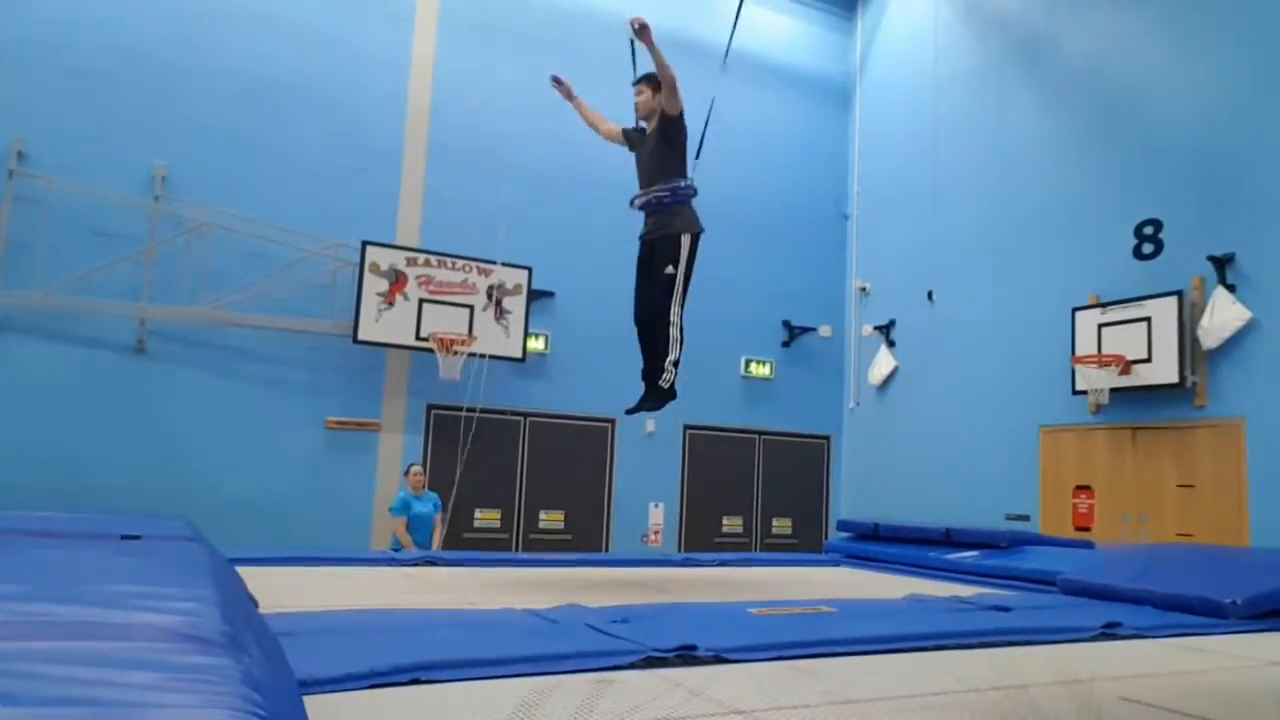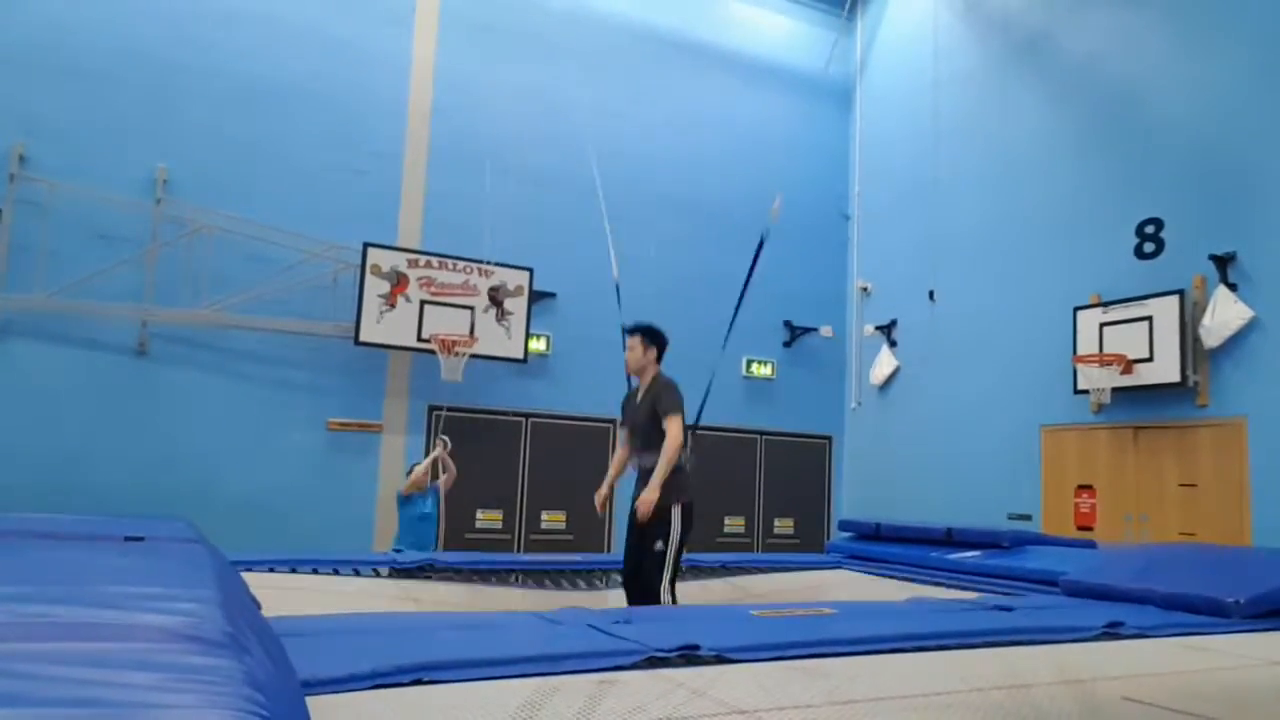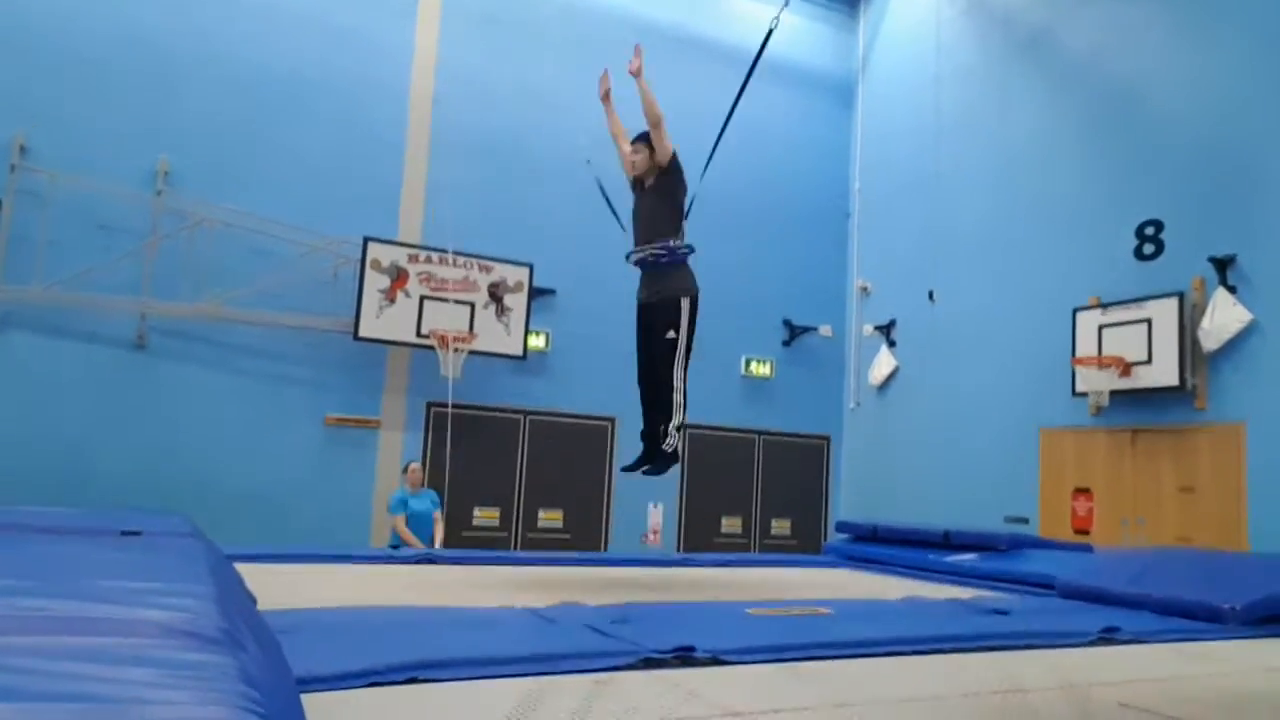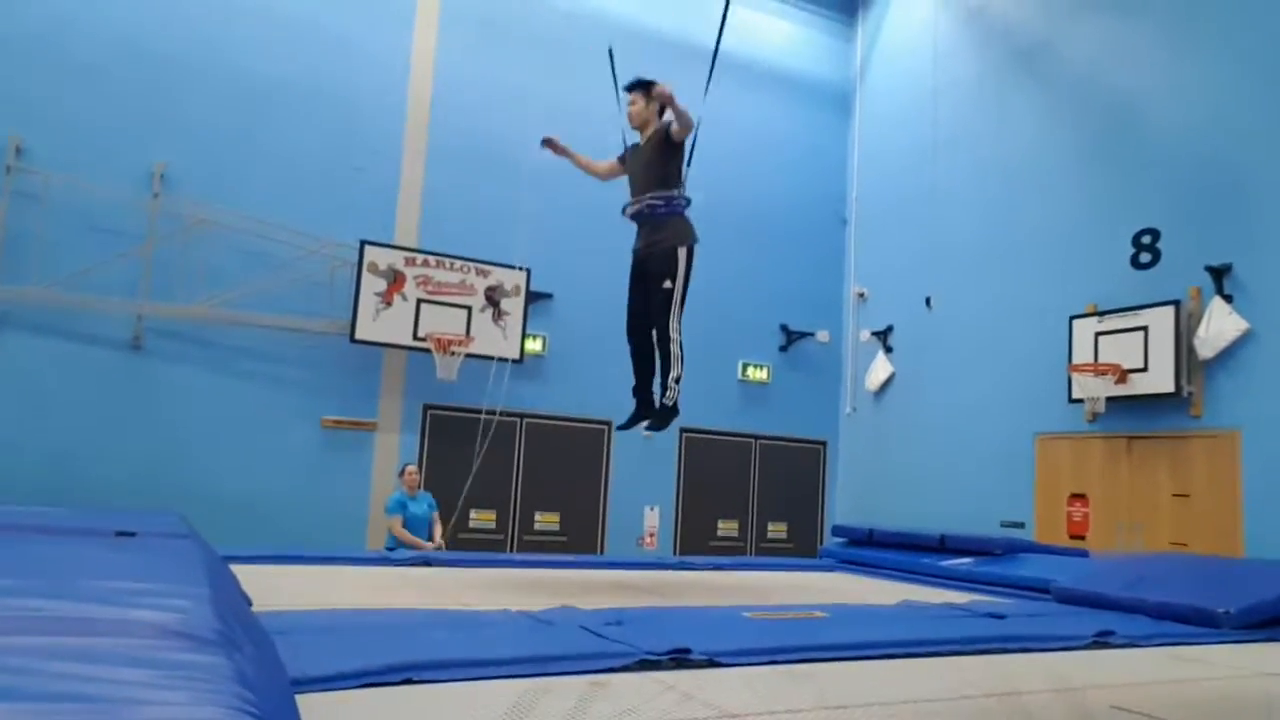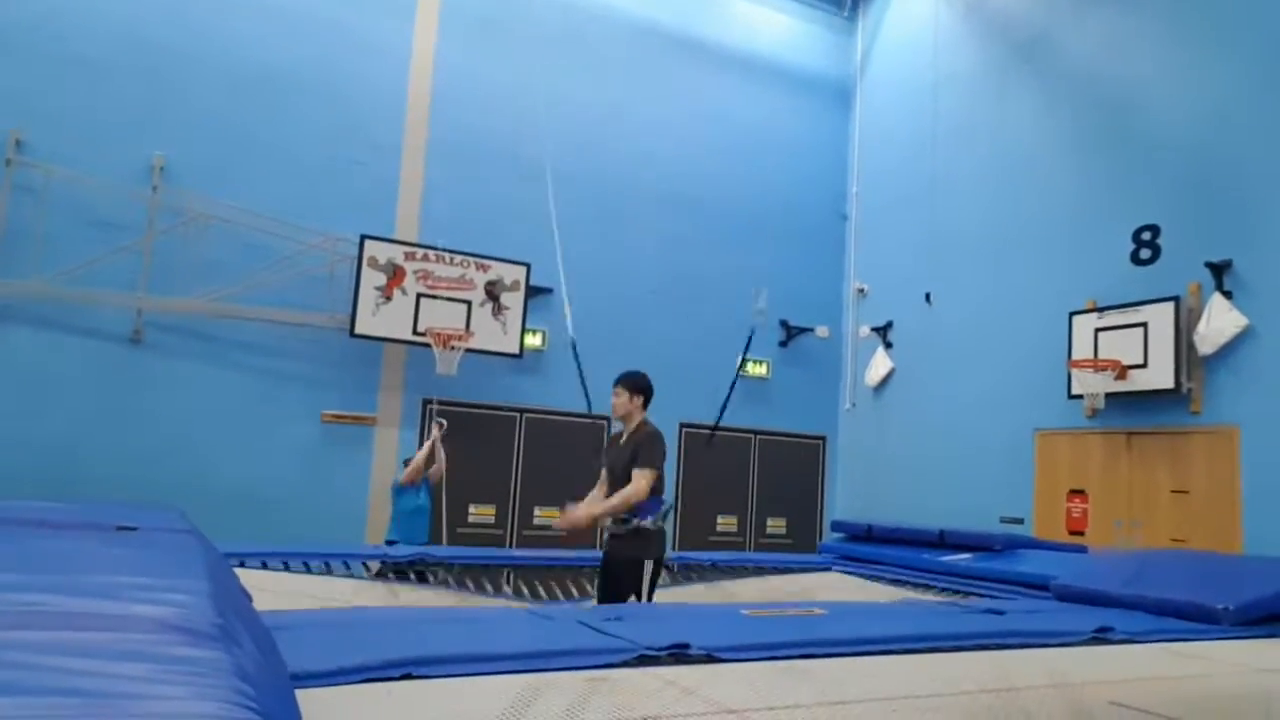
dt=0.5s
person 1, frame 1
left shoulder: (672, 124)
right shoulder: (638, 136)
left elbow: (670, 83)
right elbow: (602, 127)
left wrist: (649, 43)
right wrist: (572, 98)
left hip: (678, 227)
right hip: (652, 229)
left knee: (668, 308)
right knee: (645, 313)
left ankle: (665, 383)
right ankle: (652, 385)
person 1, frame 2
left shoulder: (665, 394)
right shoulder: (631, 400)
left elbow: (674, 439)
right elbow: (624, 447)
left wrist: (654, 487)
right wrist: (605, 487)
left hip: (670, 494)
right hip: (646, 485)
left knee: (659, 580)
right knee: (632, 575)
person 1, frame 3
left shoulder: (671, 180)
right shoulder: (640, 187)
left elbow: (658, 123)
right elbow: (620, 142)
left wrist: (639, 77)
right wrist: (606, 101)
left hip: (675, 289)
right hip: (649, 289)
left knee: (670, 370)
right knee: (648, 373)
left ankle: (670, 445)
right ankle: (651, 446)
person 1, frame 4
left shoulder: (668, 134)
right shoulder: (635, 151)
left elbow: (687, 125)
right elbow: (604, 171)
left wrist: (671, 102)
right wrist: (565, 152)
left hip: (672, 241)
right hip: (645, 243)
left knee: (666, 327)
right knee: (637, 329)
left ankle: (668, 404)
right ankle: (644, 405)
person 1, frame 5
left shoulder: (651, 439)
right shoulder: (615, 440)
left elbow: (639, 489)
right elbow: (602, 487)
left wrist: (591, 513)
right wrist: (580, 511)
left hip: (643, 540)
right hip: (617, 537)
